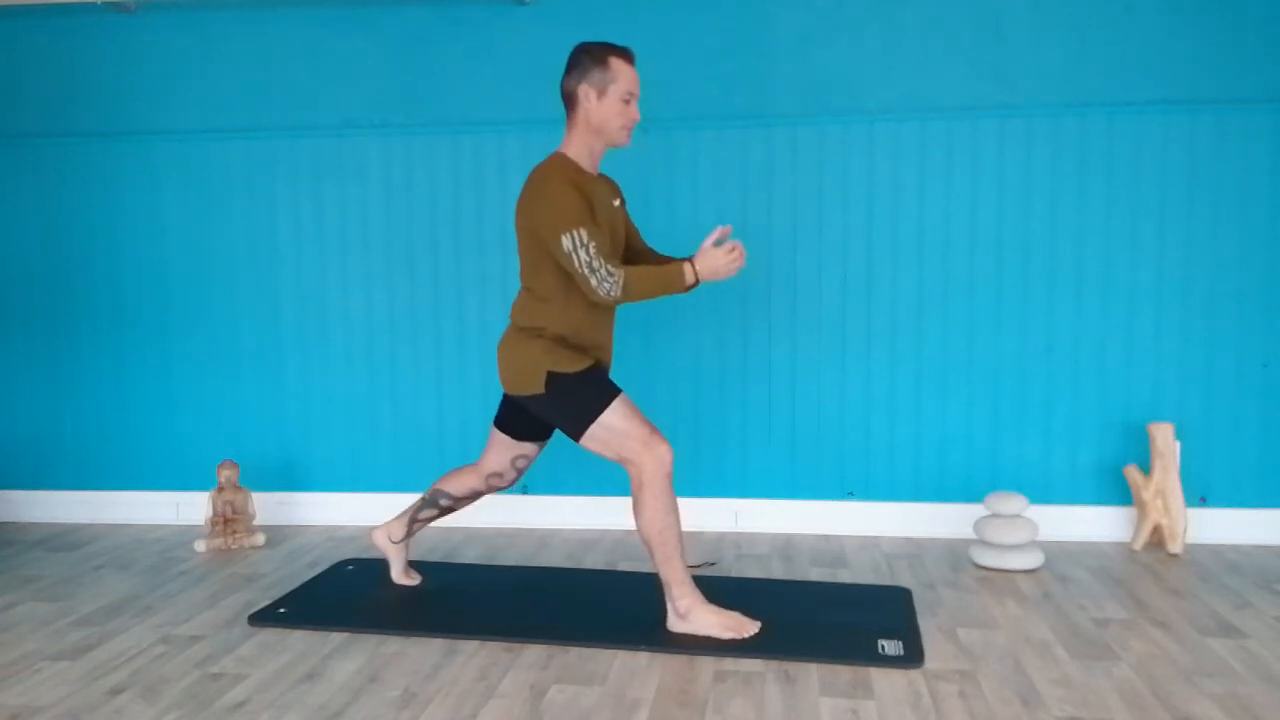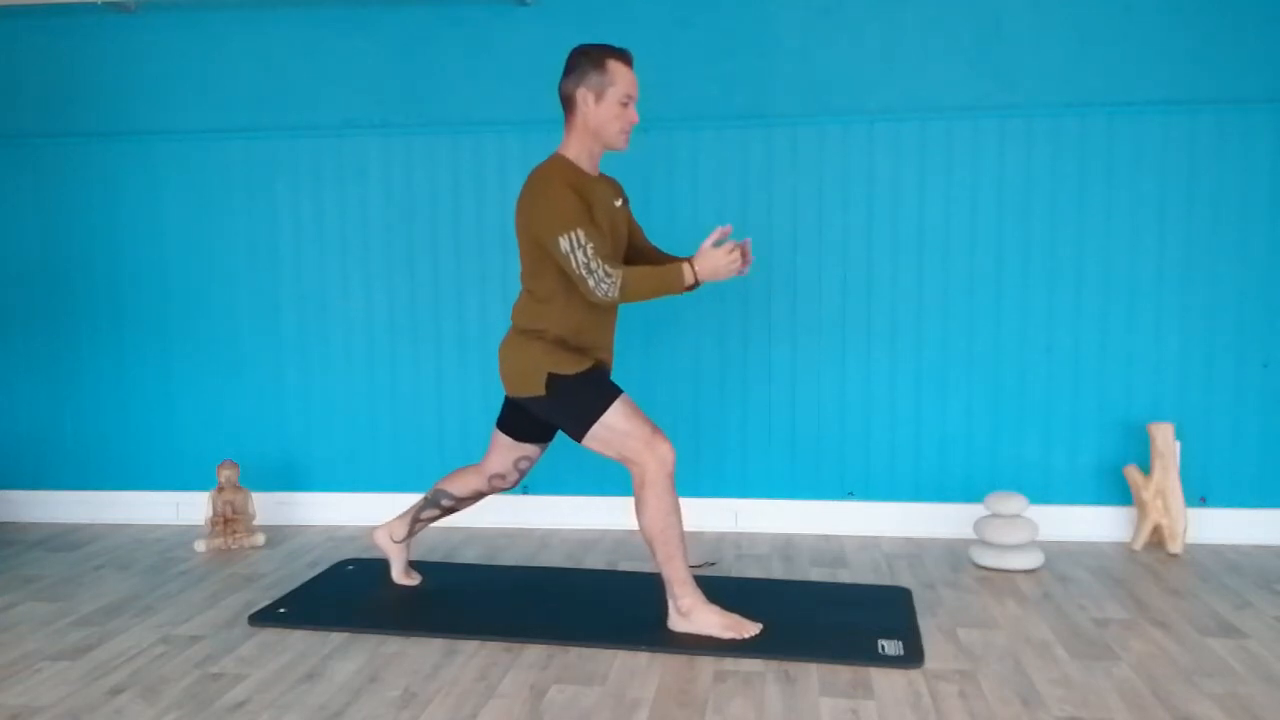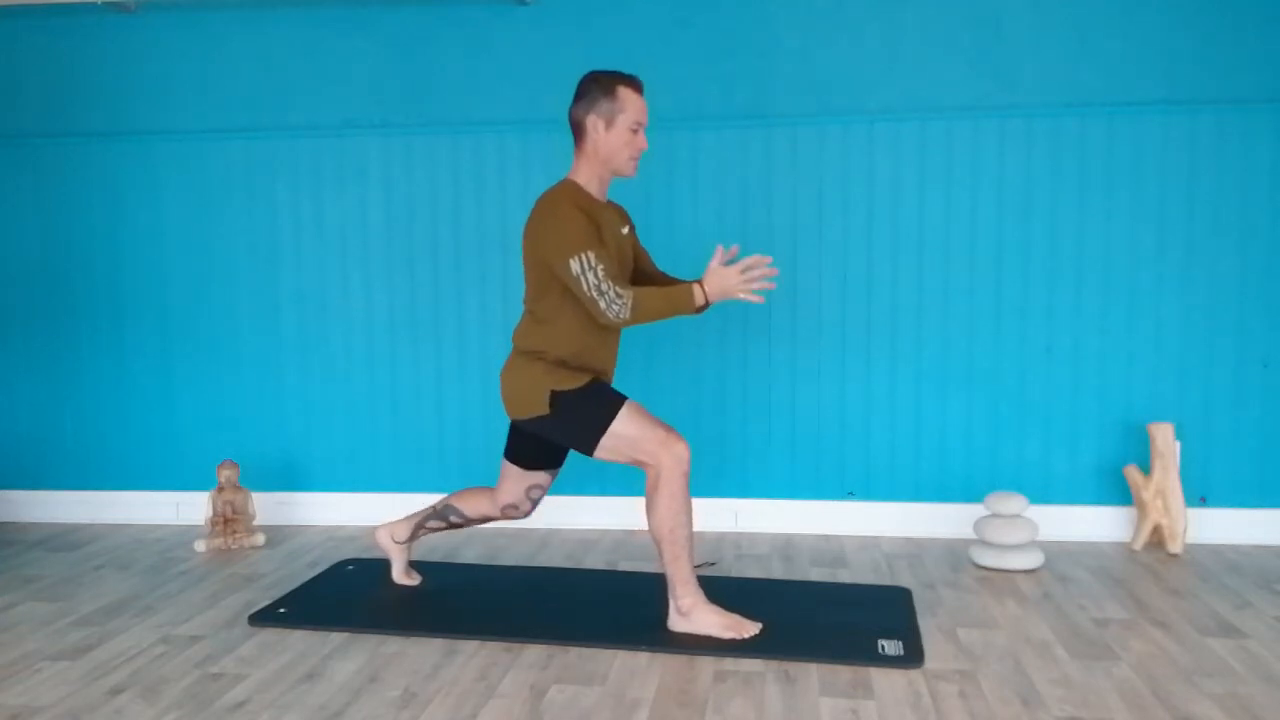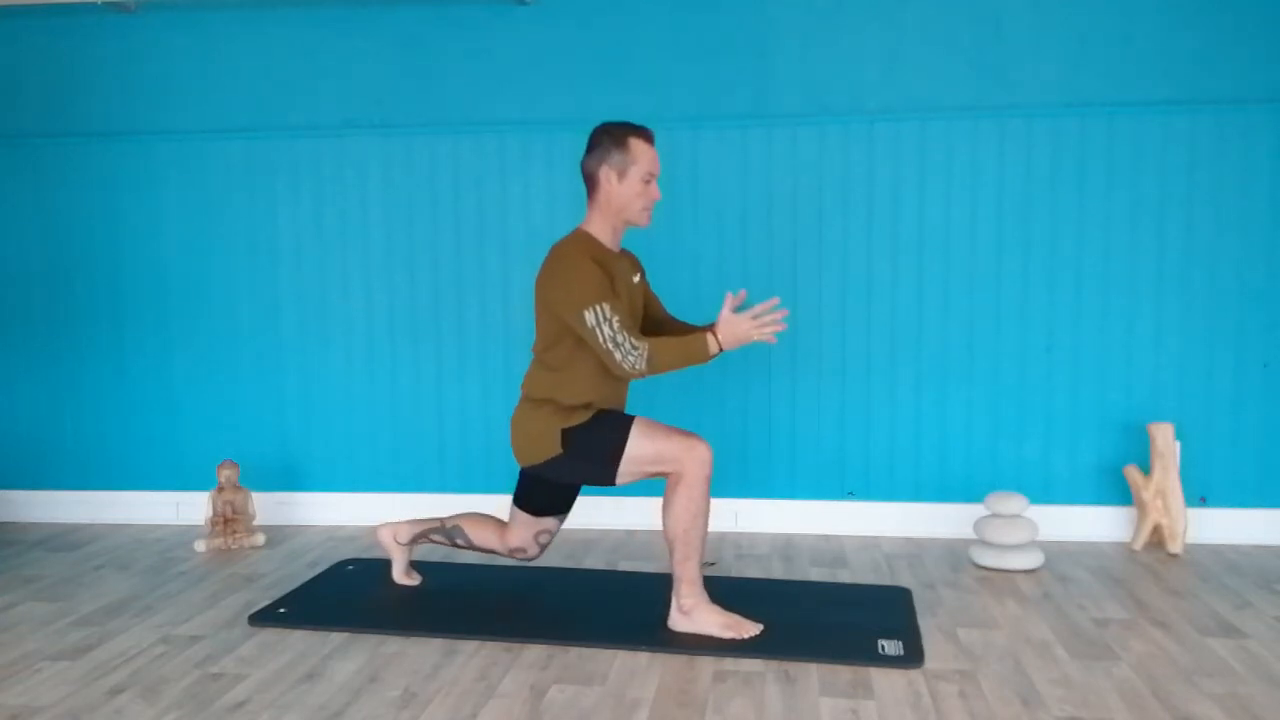
dt=0.5s
person 1, frame 1
left shoulder: (603, 189)
right shoulder: (554, 188)
left elbow: (638, 259)
right elbow: (605, 283)
left wrist: (696, 263)
right wrist: (695, 272)
left hip: (553, 359)
right hip: (547, 360)
left knee: (495, 473)
right knee: (652, 454)
left ankle: (395, 533)
right ankle: (685, 607)
person 1, frame 2
left shoulder: (606, 191)
right shoulder: (552, 189)
left elbow: (643, 259)
right elbow: (602, 284)
left wrist: (705, 262)
right wrist: (695, 272)
left hip: (555, 360)
right hip: (548, 362)
left knee: (496, 474)
right knee: (654, 454)
left ankle: (397, 533)
right ankle: (686, 606)
person 1, frame 3
left shoulder: (613, 217)
right shoulder: (561, 213)
left elbow: (651, 285)
right elbow: (612, 305)
left wrist: (709, 288)
right wrist: (704, 293)
left hip: (557, 383)
right hip: (547, 383)
left knee: (510, 503)
right knee: (670, 452)
left ankle: (400, 533)
right ankle: (687, 606)
person 1, frame 4
left shoulder: (624, 265)
right shoulder: (574, 265)
left elbow: (662, 330)
right elbow: (628, 358)
left wrist: (715, 330)
right wrist: (717, 341)
left hip: (564, 427)
right hip: (556, 427)
left knee: (519, 545)
right knee: (691, 456)
left ankle: (401, 535)
right ankle: (689, 605)
